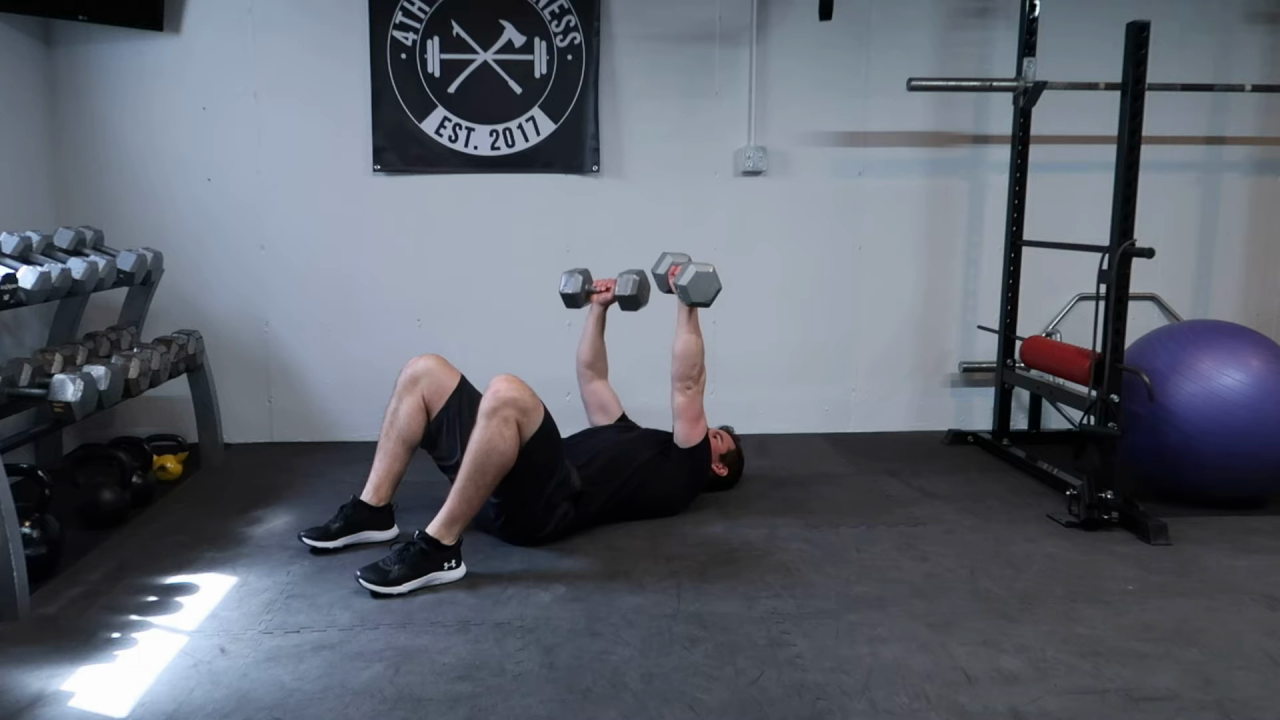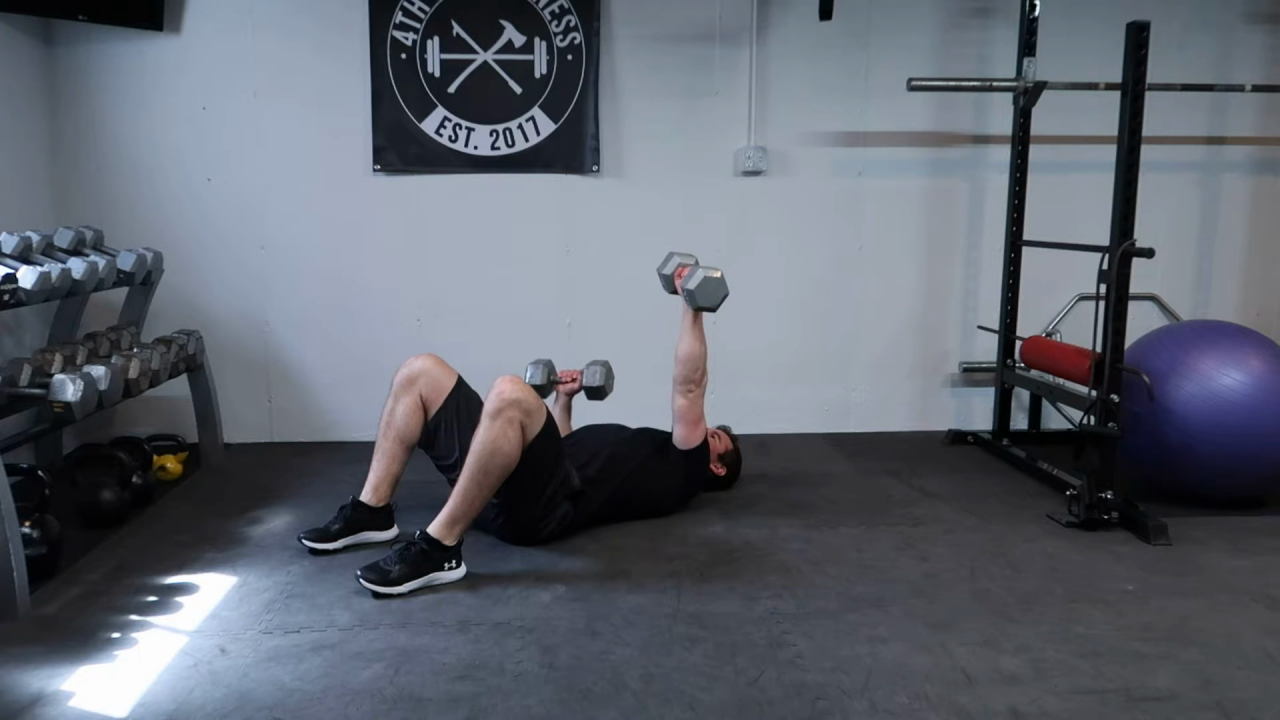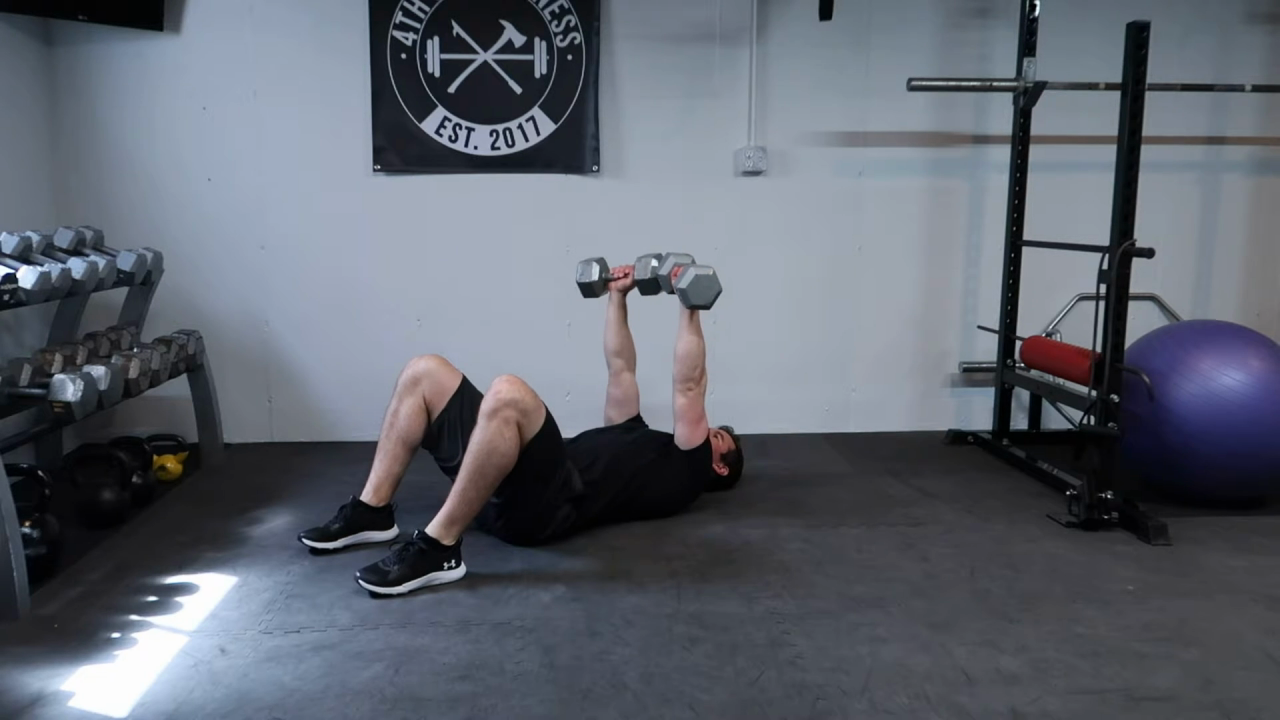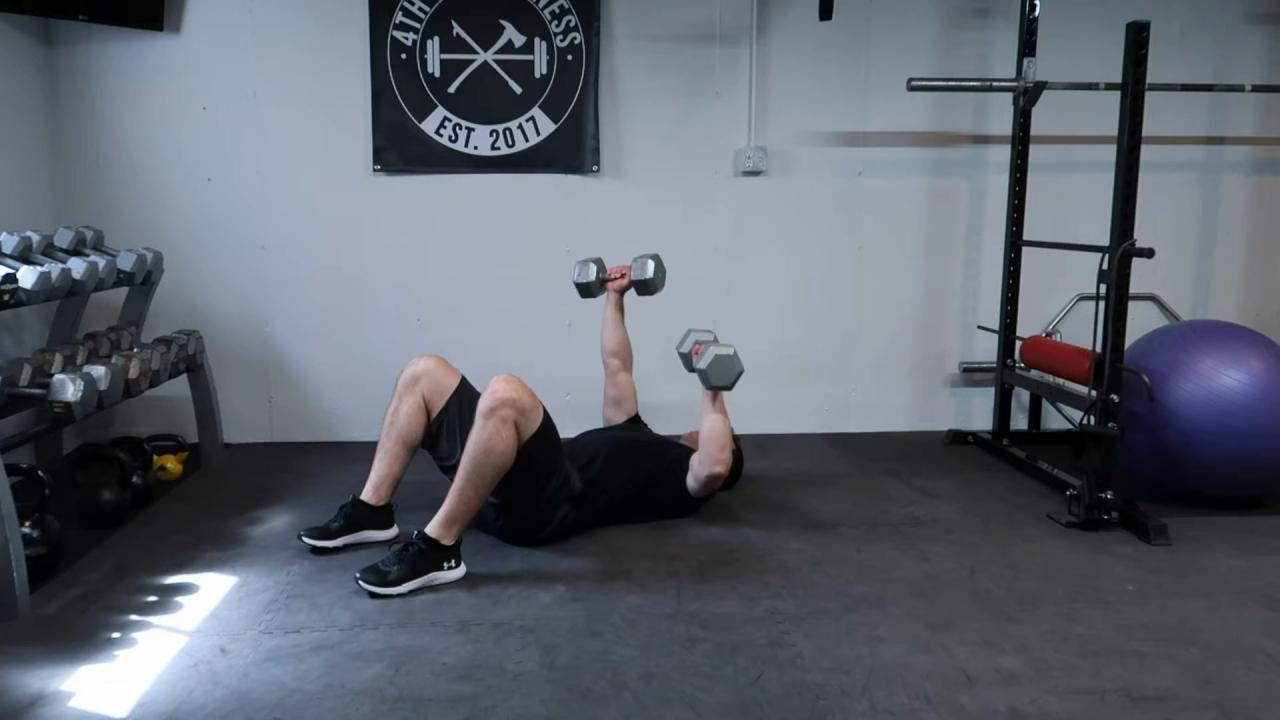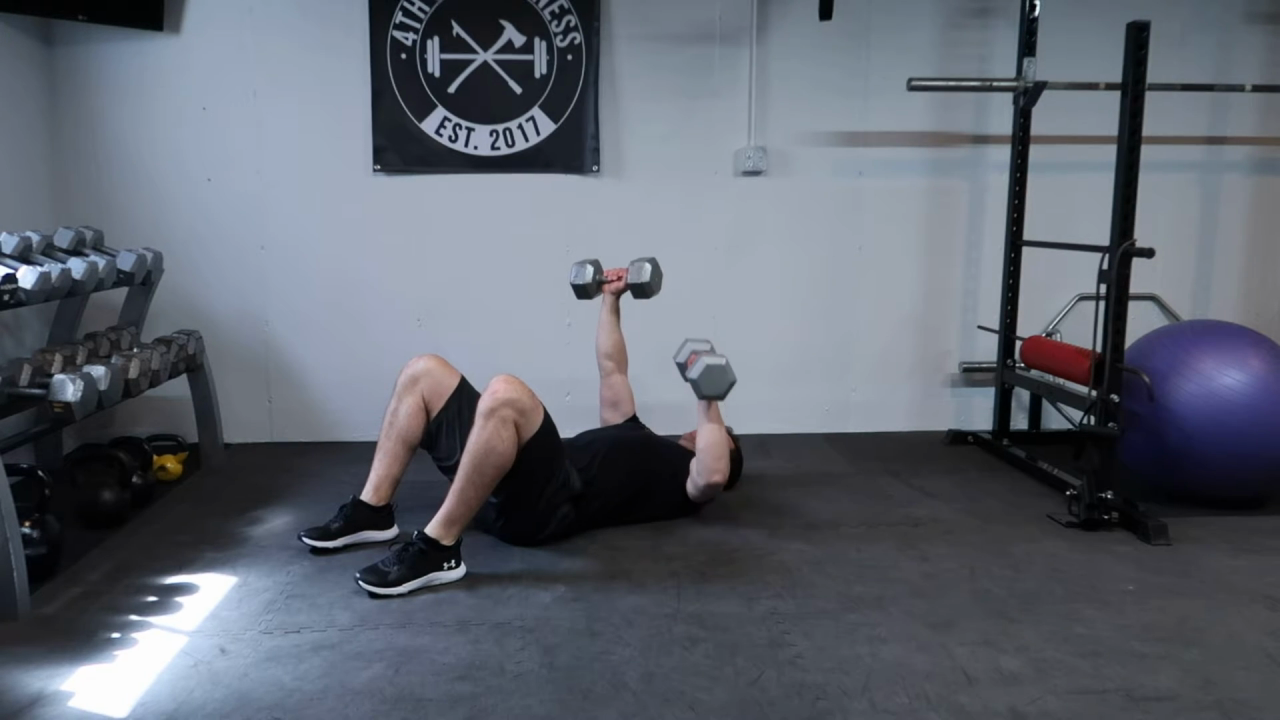
dt=1s
person 1, frame 1
left shoulder: (685, 469)
right shoulder: (638, 441)
left elbow: (687, 386)
right elbow: (592, 379)
left wrist: (688, 307)
right wrist: (599, 310)
left hip: (544, 502)
right hip: (503, 490)
left knee: (506, 391)
right knee: (425, 371)
left ankle: (438, 546)
right ankle: (372, 510)
person 1, frame 2
left shoulder: (683, 469)
right shoulder: (641, 448)
left elbow: (688, 390)
left wrist: (692, 308)
right wrist: (563, 398)
left hip: (544, 502)
right hip: (501, 489)
left knee: (510, 392)
right knee: (421, 371)
left ankle: (438, 546)
right ankle: (372, 511)
person 1, frame 3
left shoulder: (685, 470)
right shoulder: (640, 439)
left elbow: (688, 389)
right elbow: (621, 369)
left wrist: (689, 309)
right wrist: (617, 299)
left hip: (546, 503)
right hip: (503, 489)
left knee: (507, 393)
right knee: (426, 372)
left ankle: (437, 546)
right ankle: (372, 511)
person 1, frame 4
left shoulder: (688, 473)
right shoulder: (640, 438)
left elbow: (716, 469)
right elbow: (617, 368)
left wrist: (714, 390)
right wrist: (615, 299)
left hip: (546, 503)
right hip: (502, 489)
left knee: (505, 393)
right knee: (425, 372)
left ankle: (437, 547)
right ankle: (372, 511)
person 1, frame 5
left shoulder: (688, 477)
right shoulder: (638, 439)
left elbow: (712, 476)
right elbow: (611, 370)
left wrist: (707, 400)
right wrist: (610, 302)
left hip: (545, 502)
right hip: (502, 488)
left knee: (505, 392)
right knee: (425, 371)
left ankle: (437, 546)
right ankle: (372, 510)
